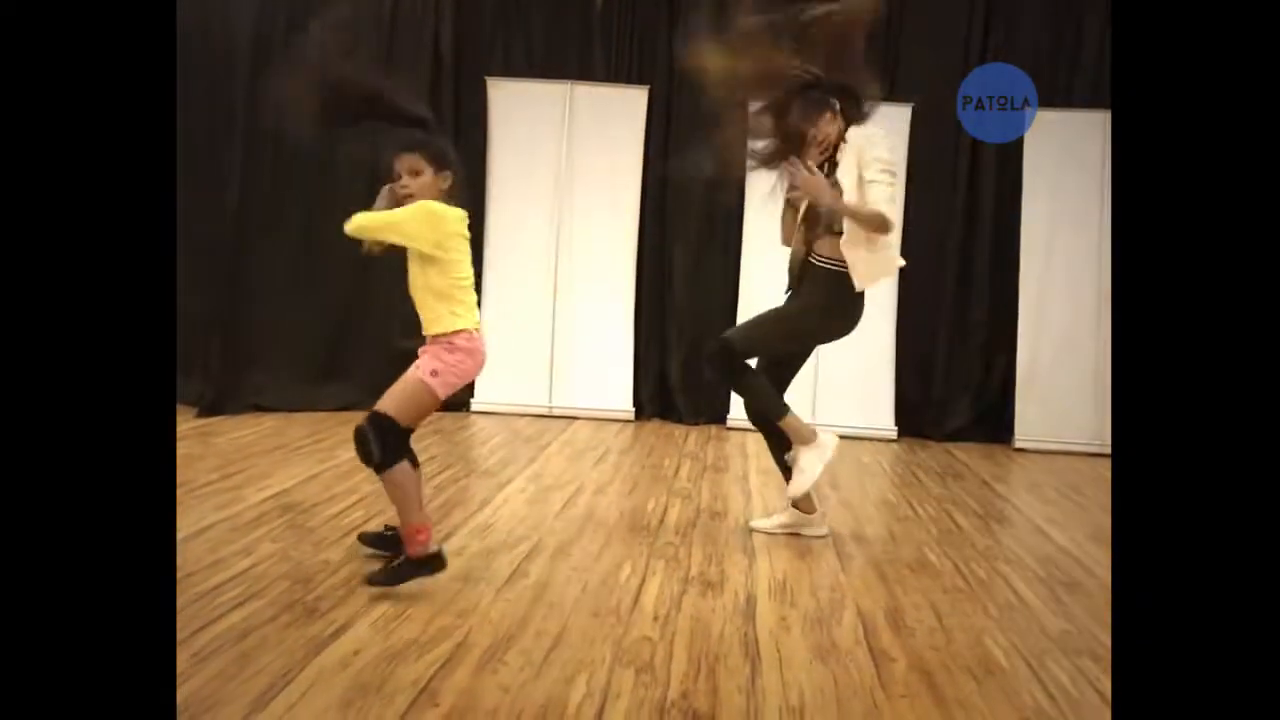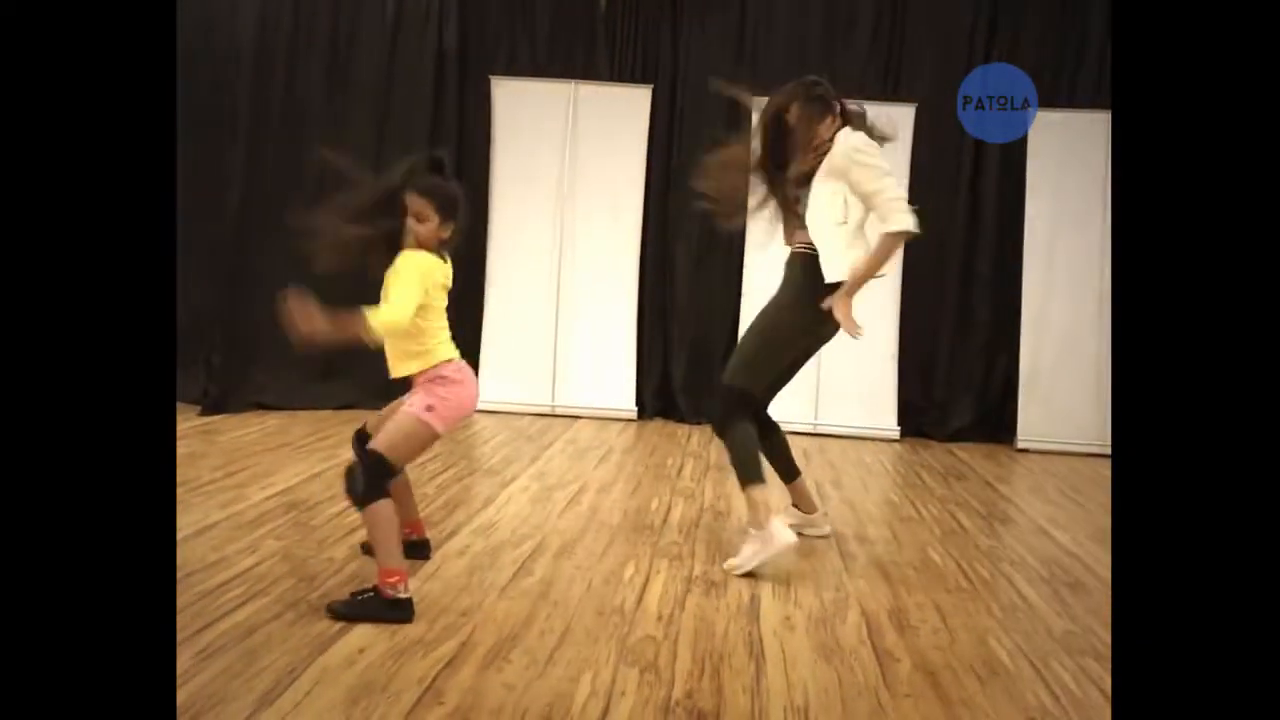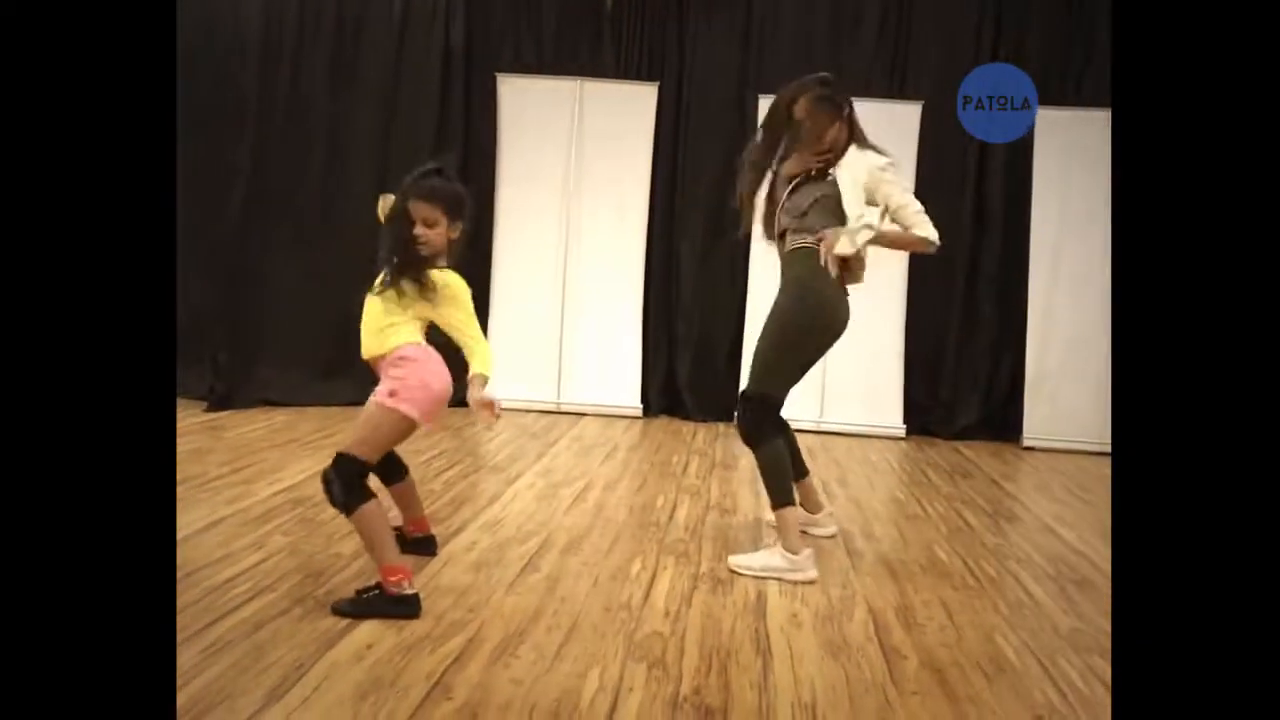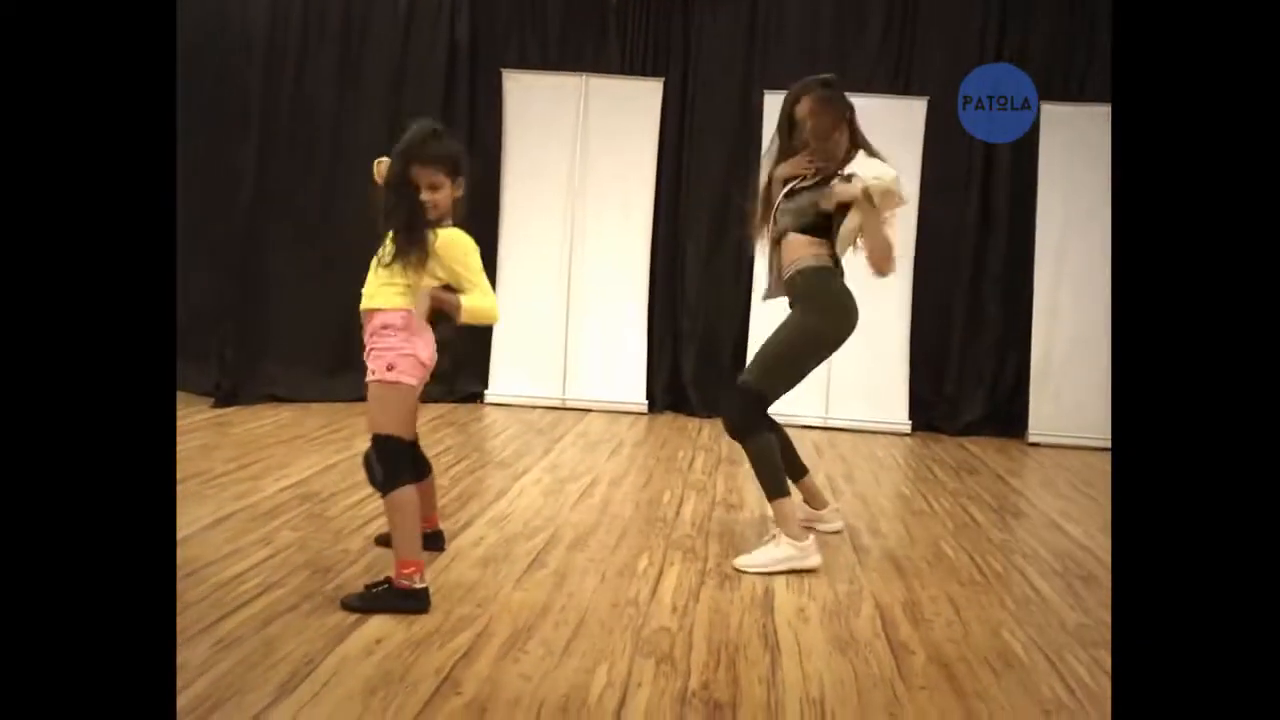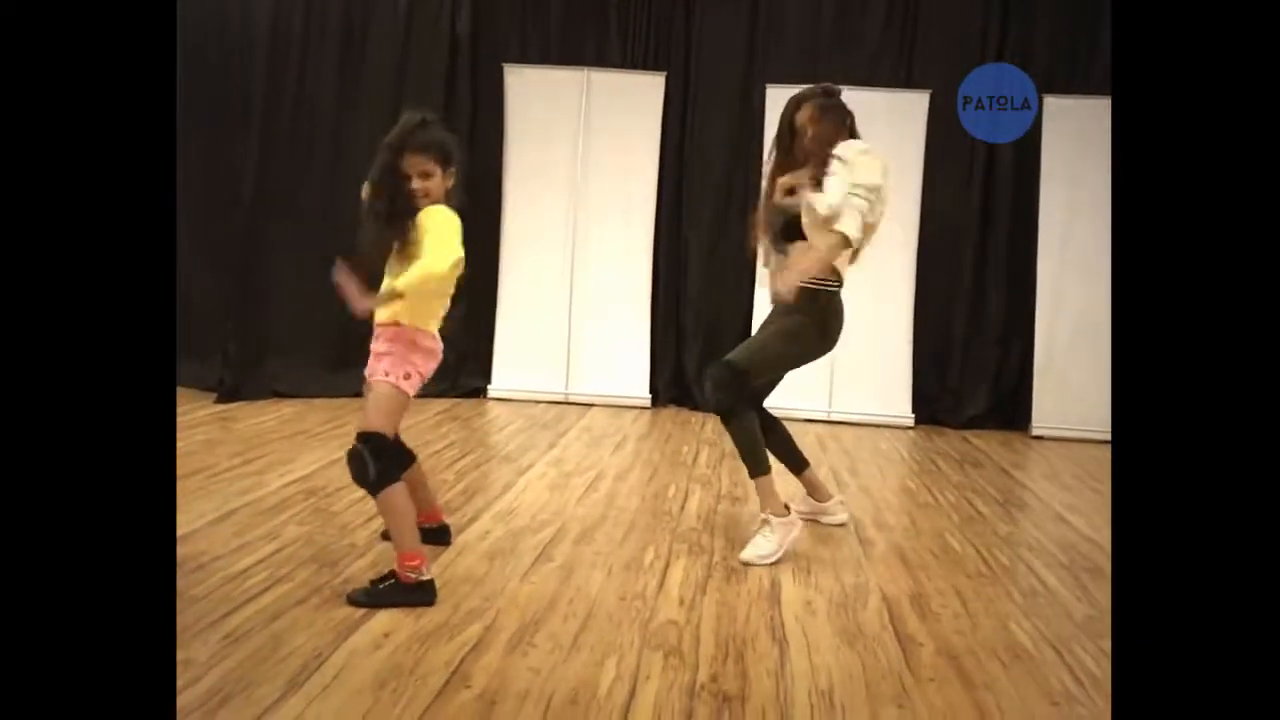
dt=0.2s
person 1, frame 1
left shoulder: (865, 145)
right shoulder: (811, 162)
left elbow: (881, 219)
right elbow: (790, 237)
left wrist: (834, 203)
right wrist: (801, 190)
left hip: (832, 297)
right hip: (806, 287)
left knee: (721, 353)
right knee: (762, 395)
left ankle: (808, 439)
right ankle: (804, 510)
person 1, frame 2
left shoulder: (853, 150)
right shoulder: (819, 162)
left elbow: (901, 222)
left wrist: (848, 288)
left hip: (808, 291)
right hip: (808, 292)
left knee: (731, 403)
right knee: (751, 407)
left ankle: (766, 525)
right ankle: (809, 512)
person 1, frame 3
left shoulder: (867, 167)
right shoulder: (804, 167)
left elbow: (925, 236)
right elbow: (767, 214)
left wrist: (862, 234)
right wrist: (792, 162)
left hip: (810, 292)
right hip: (821, 300)
left knee: (755, 411)
right knee: (763, 406)
left ankle: (791, 551)
right ankle: (814, 510)
person 1, frame 4
left shoulder: (866, 175)
right shoulder: (796, 171)
left elbow: (884, 266)
right elbow: (768, 226)
left wrist: (869, 206)
right wrist: (781, 173)
left hip: (823, 303)
right hip: (811, 303)
left knee: (741, 404)
right knee: (750, 407)
left ankle: (793, 541)
right ankle: (819, 507)
person 1, frame 5
left shoulder: (857, 161)
right shoulder: (804, 174)
left elbow: (841, 232)
right wrist: (787, 193)
left hip: (812, 311)
right hip: (789, 307)
left knee: (723, 380)
right knee: (744, 400)
left ankle: (777, 518)
right ankle: (824, 499)
person 2, frame 1
left shoulder: (424, 215)
right shoulder: (447, 219)
left elbow: (356, 227)
left wrist: (382, 210)
right wrist: (389, 203)
left hip: (455, 346)
right hip: (445, 345)
left knee: (376, 434)
right knee: (389, 432)
left ankle: (421, 548)
right ankle: (407, 530)
person 2, frame 2
left shoulder: (413, 263)
right shoulder: (430, 261)
left elbow: (393, 318)
left wrist: (327, 325)
left hip: (443, 386)
right hip: (434, 384)
left knee: (364, 473)
right knee: (368, 439)
left ankle: (392, 591)
right ankle: (412, 535)
person 2, frame 3
left shoulder: (447, 283)
right shoulder: (408, 258)
left elbow: (475, 340)
right elbow: (386, 208)
left wrist: (478, 386)
right wrist: (394, 210)
left hip: (413, 374)
right hip: (408, 374)
left knee: (342, 476)
right knee: (375, 452)
left ankle: (398, 588)
right ankle: (419, 531)
person 2, frame 4
left shoulder: (454, 241)
right shoulder: (412, 219)
left elbow: (489, 307)
right elbow: (385, 171)
left wrist: (440, 298)
right wrist: (392, 168)
left hip: (398, 337)
right hip: (398, 340)
left knee: (385, 457)
right knee: (402, 447)
left ankle: (409, 582)
right ankle: (426, 527)
person 2, frame 5
left shoulder: (439, 218)
right shoulder: (413, 215)
left elbow: (437, 267)
right elbow: (376, 193)
left wrist: (377, 300)
right wrist: (380, 193)
left hip: (409, 343)
right hip: (395, 339)
left knee: (370, 453)
right knee: (385, 443)
left ankle: (413, 575)
right ankle: (430, 522)
